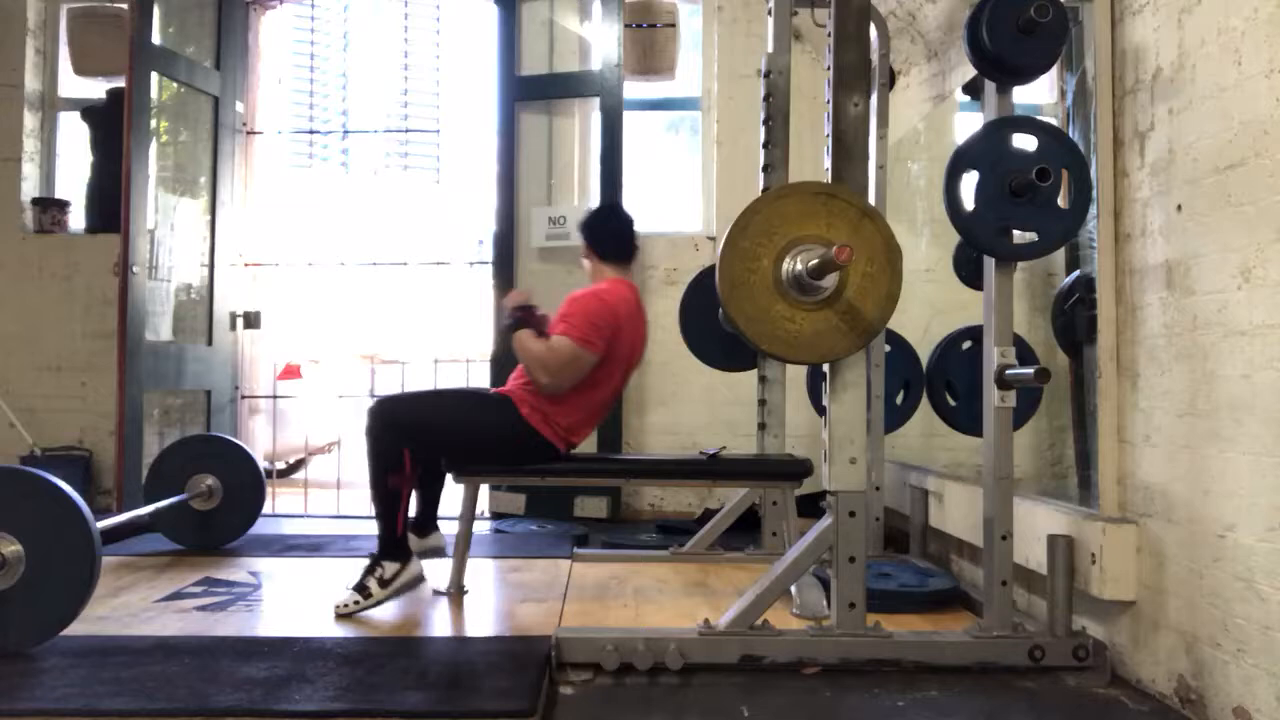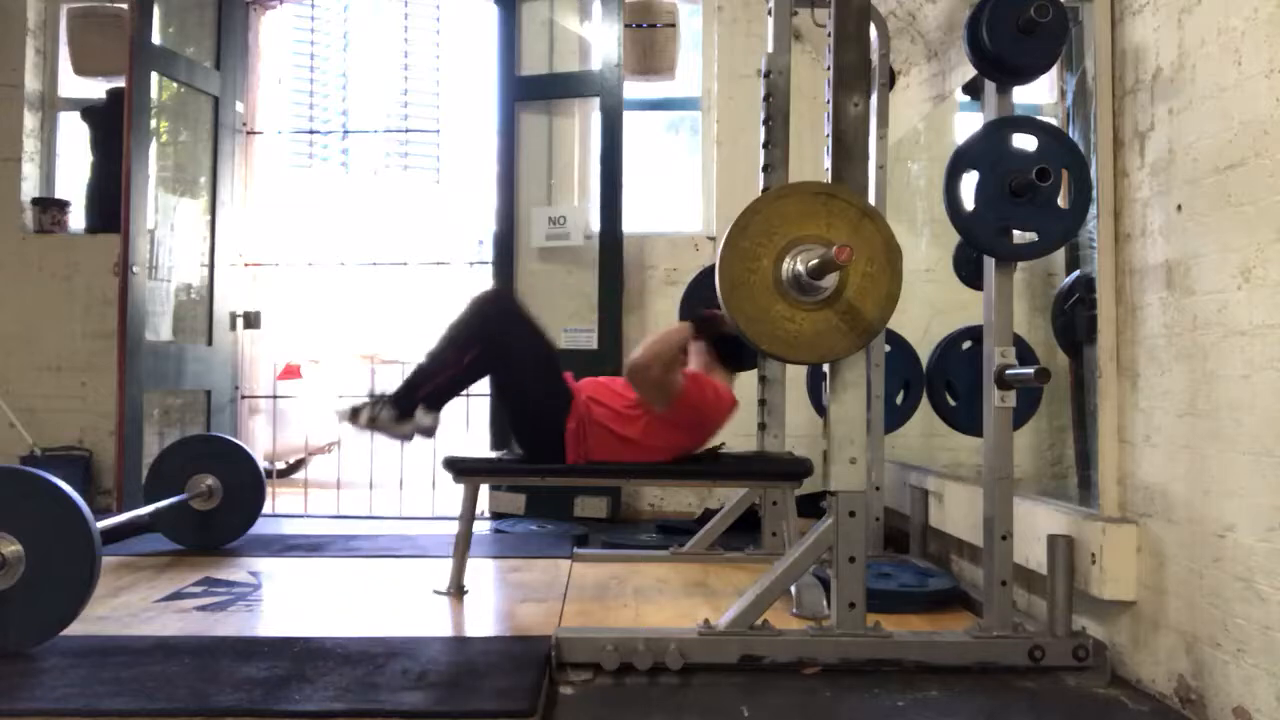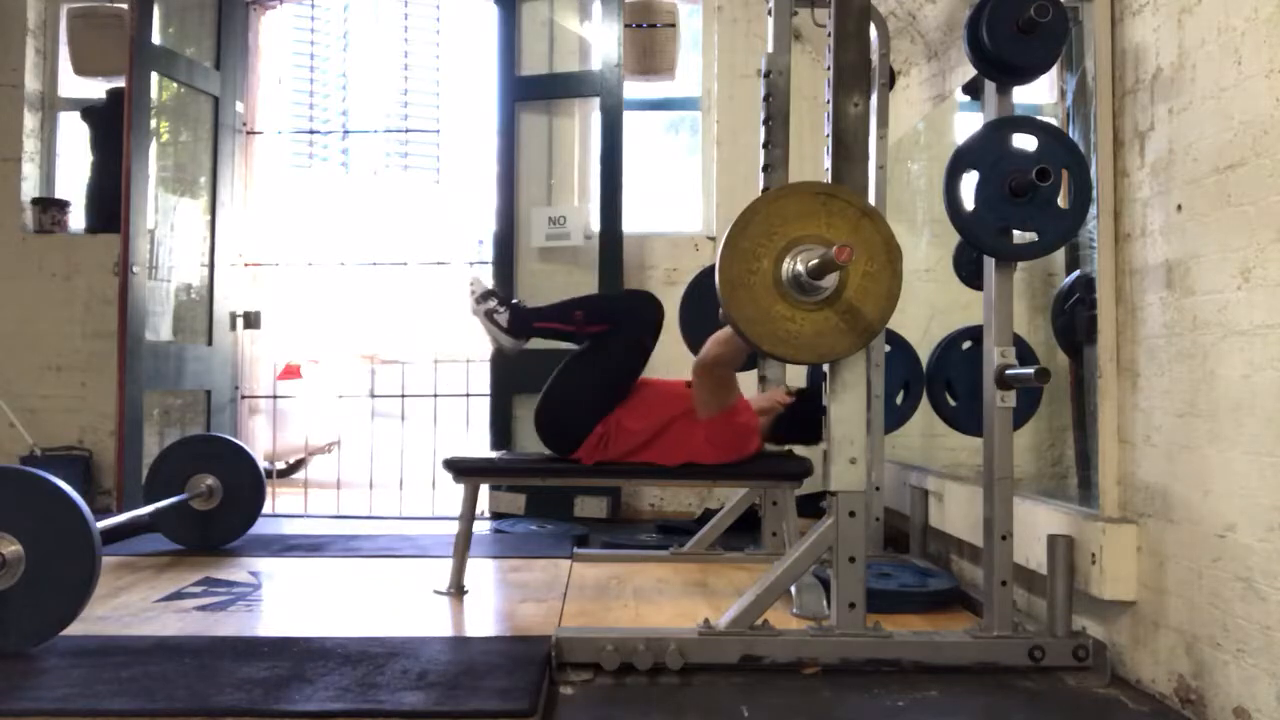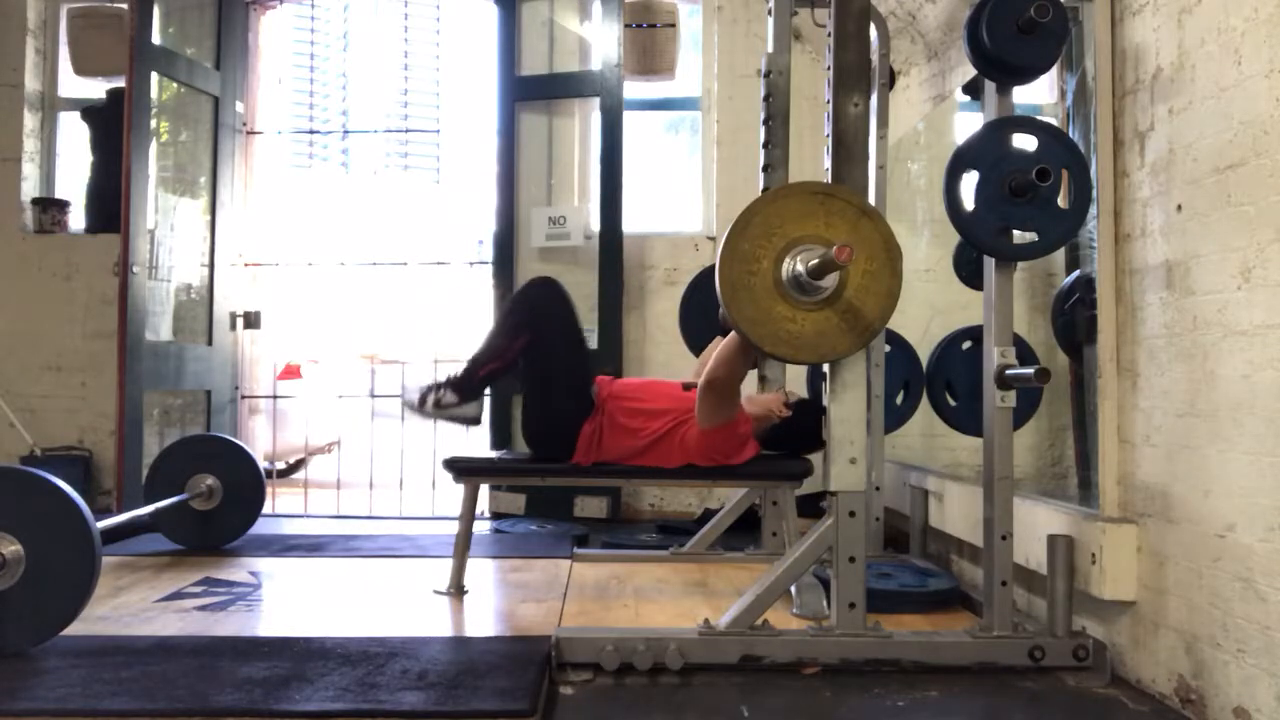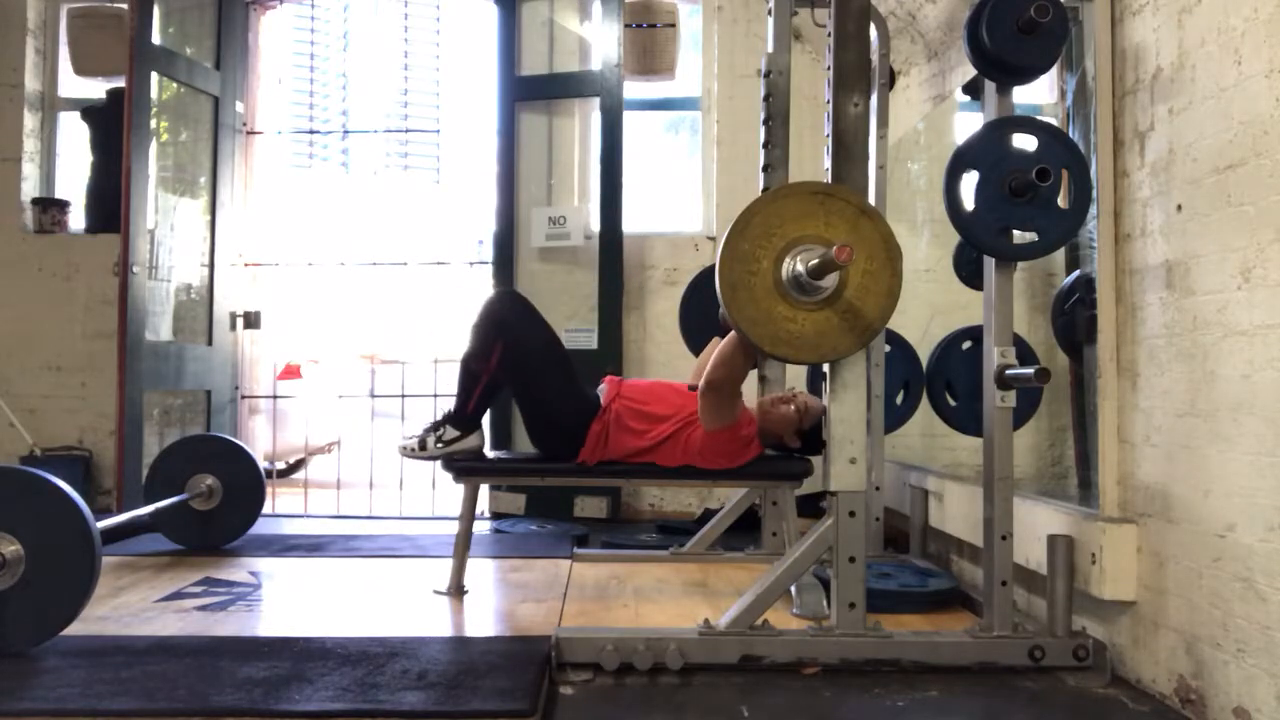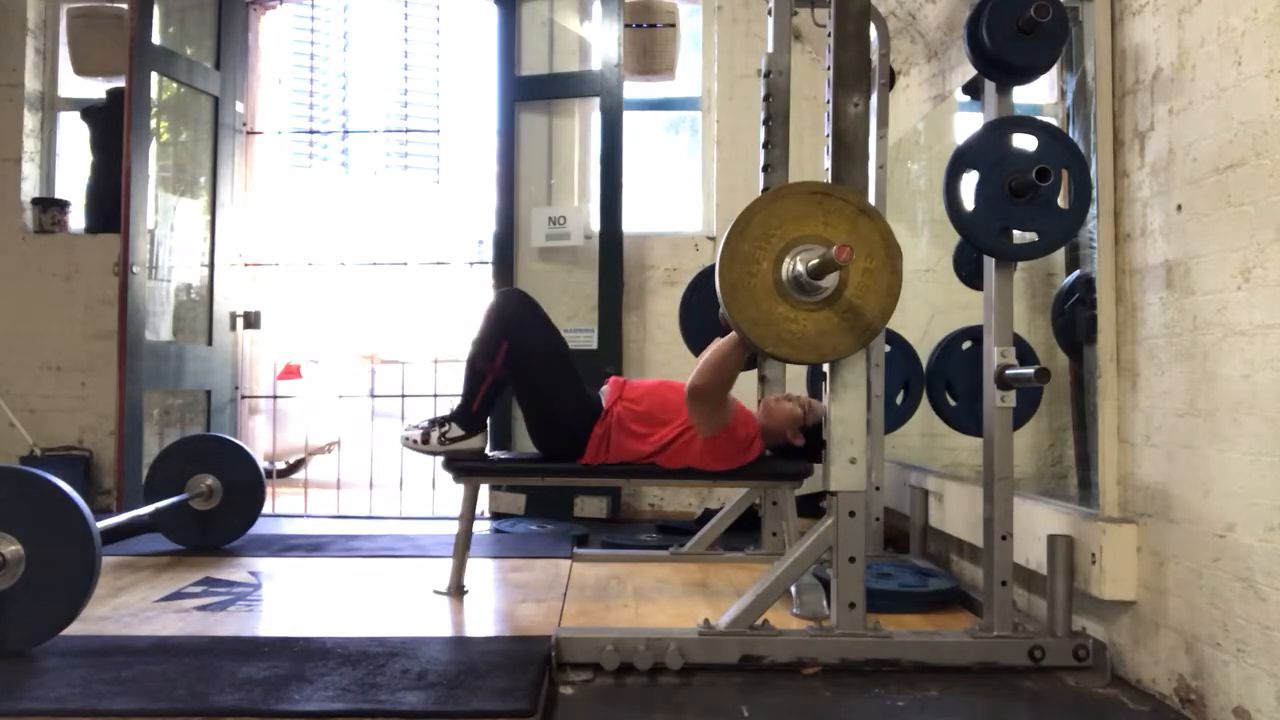
dt=0.5s
person 1, frame 1
left shoulder: (599, 299)
right shoulder: (627, 301)
left elbow: (553, 375)
left wrist: (518, 323)
right wrist: (535, 325)
left hip: (530, 430)
right hip: (537, 427)
left knee: (390, 417)
right knee: (424, 412)
left ankle: (393, 559)
right ankle: (423, 529)
person 1, frame 2
left shoulder: (699, 396)
right shoulder: (713, 397)
left elbow: (640, 367)
right elbow: (656, 369)
left wrist: (694, 325)
right wrist: (695, 332)
left hip: (564, 431)
right hip: (579, 422)
left knee: (496, 308)
right knee: (501, 324)
left ankle: (401, 408)
right ankle: (419, 406)
person 1, frame 3
left shoulder: (733, 430)
right shoulder: (739, 431)
left elbow: (707, 366)
right elbow: (711, 368)
left hip: (574, 424)
right hip: (583, 425)
left knee: (642, 309)
right knee: (638, 314)
left ankle: (514, 322)
right ankle: (517, 323)
person 1, frame 4
left shoulder: (729, 440)
right shoulder: (737, 435)
left elbow: (715, 380)
right elbow: (705, 376)
right wrist: (734, 327)
left hip: (570, 433)
right hip: (583, 421)
left knee: (543, 298)
right knee: (546, 301)
left ankle: (462, 393)
right ankle: (466, 392)
person 1, frame 5
left shoulder: (737, 440)
right shoulder: (740, 426)
left elbow: (715, 380)
right elbow: (704, 377)
right wrist: (737, 324)
left hip: (577, 431)
right hip: (590, 412)
left knee: (503, 312)
right knee: (508, 309)
left ankle: (461, 428)
right ankle: (462, 425)
person 1, frame 6
left shoulder: (738, 440)
right shoulder: (742, 429)
left elbow: (700, 390)
right elbow: (705, 381)
right wrist: (735, 330)
left hip: (580, 434)
right hip: (593, 414)
left knee: (510, 310)
right knee: (513, 307)
left ankle: (465, 427)
right ankle: (467, 422)
